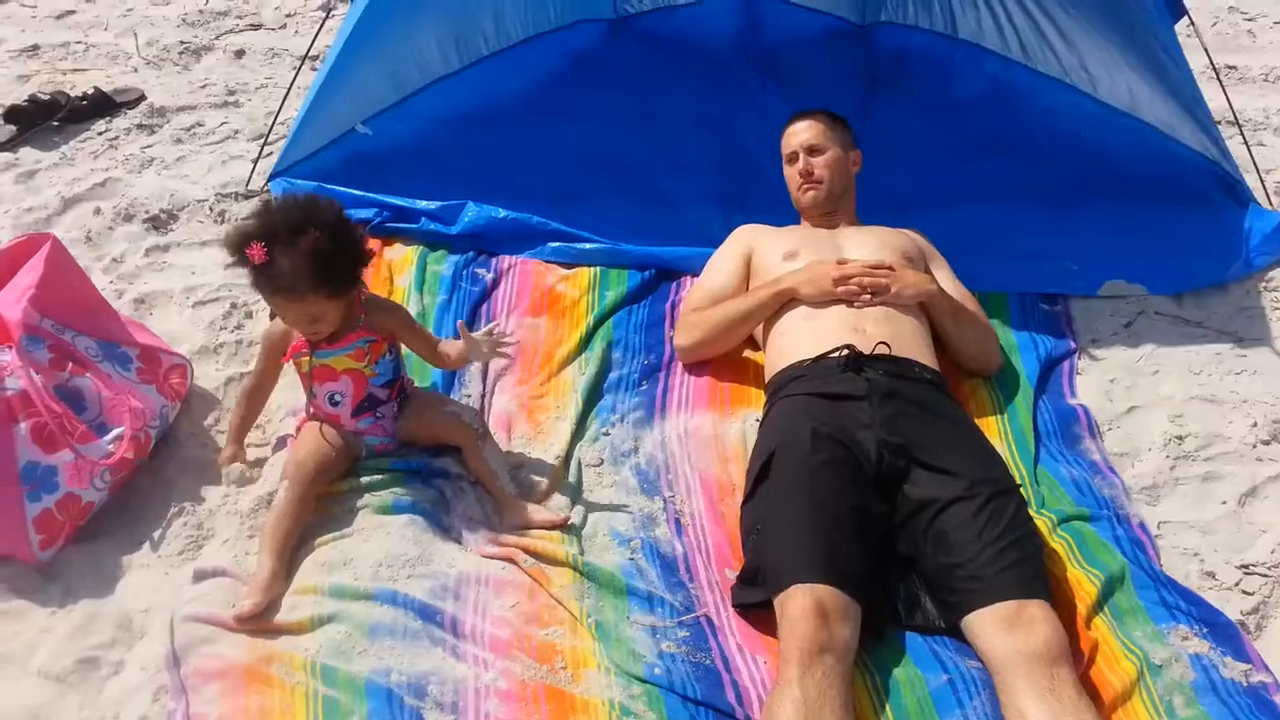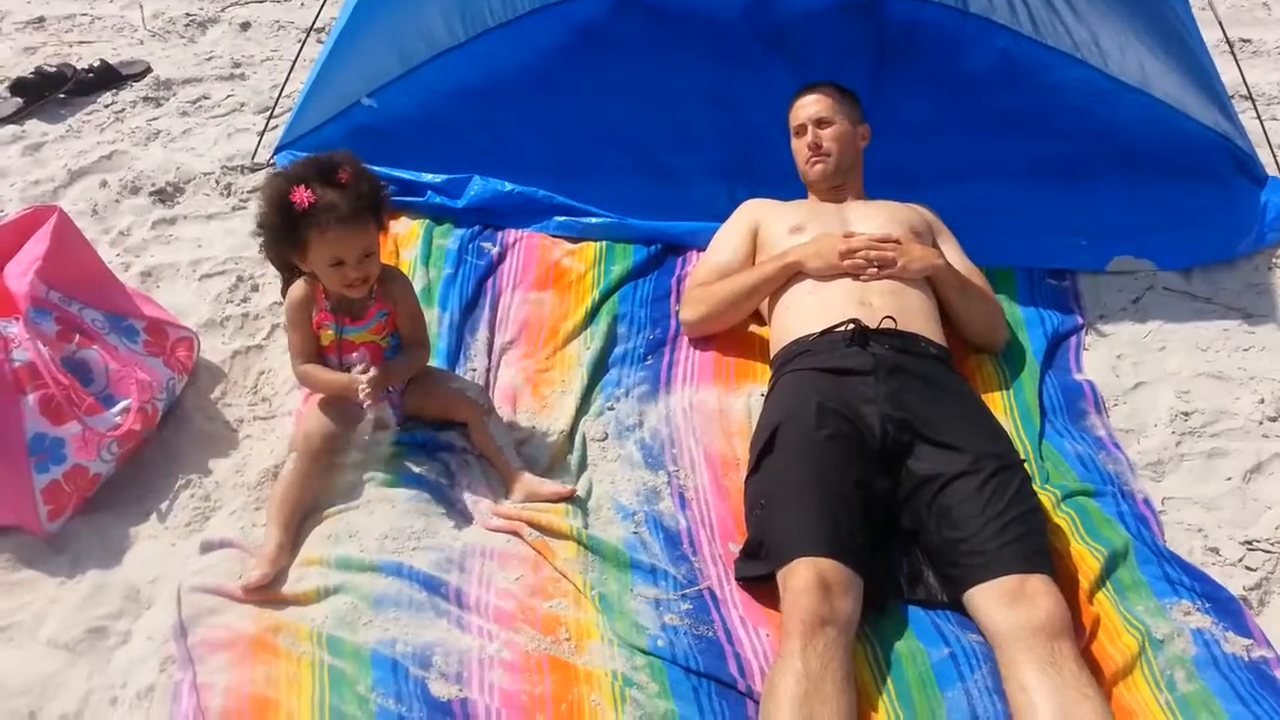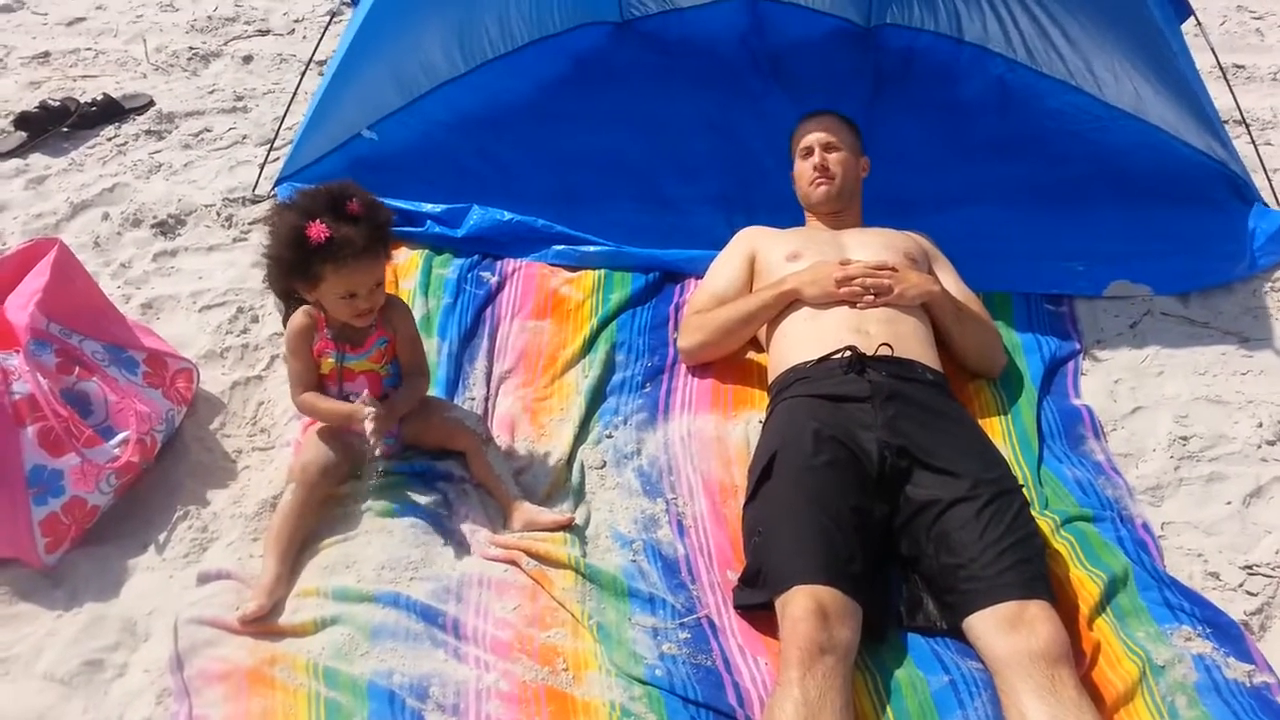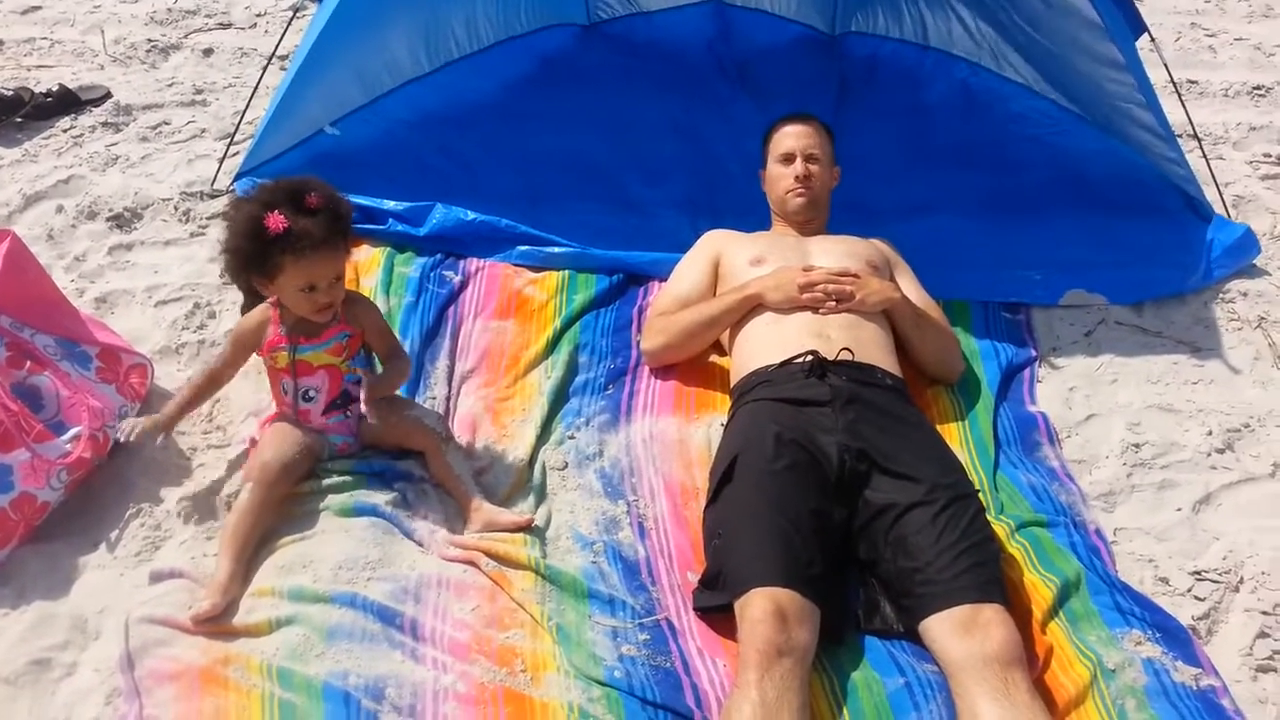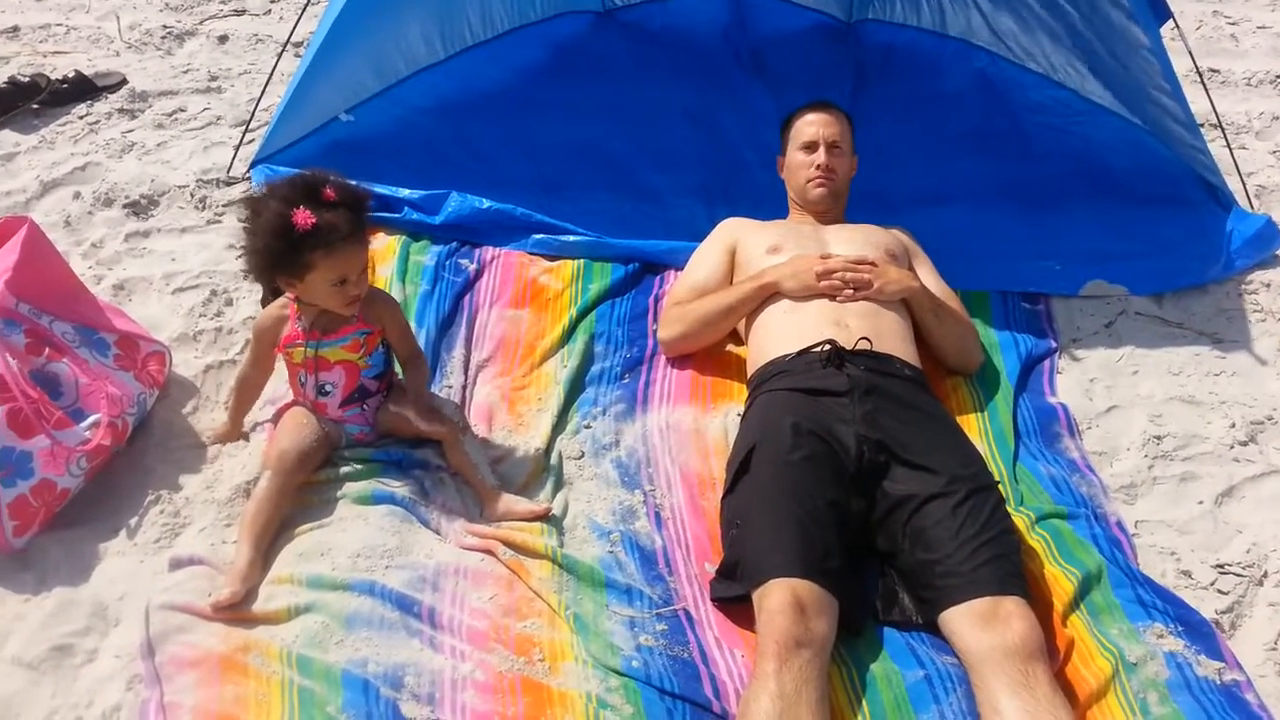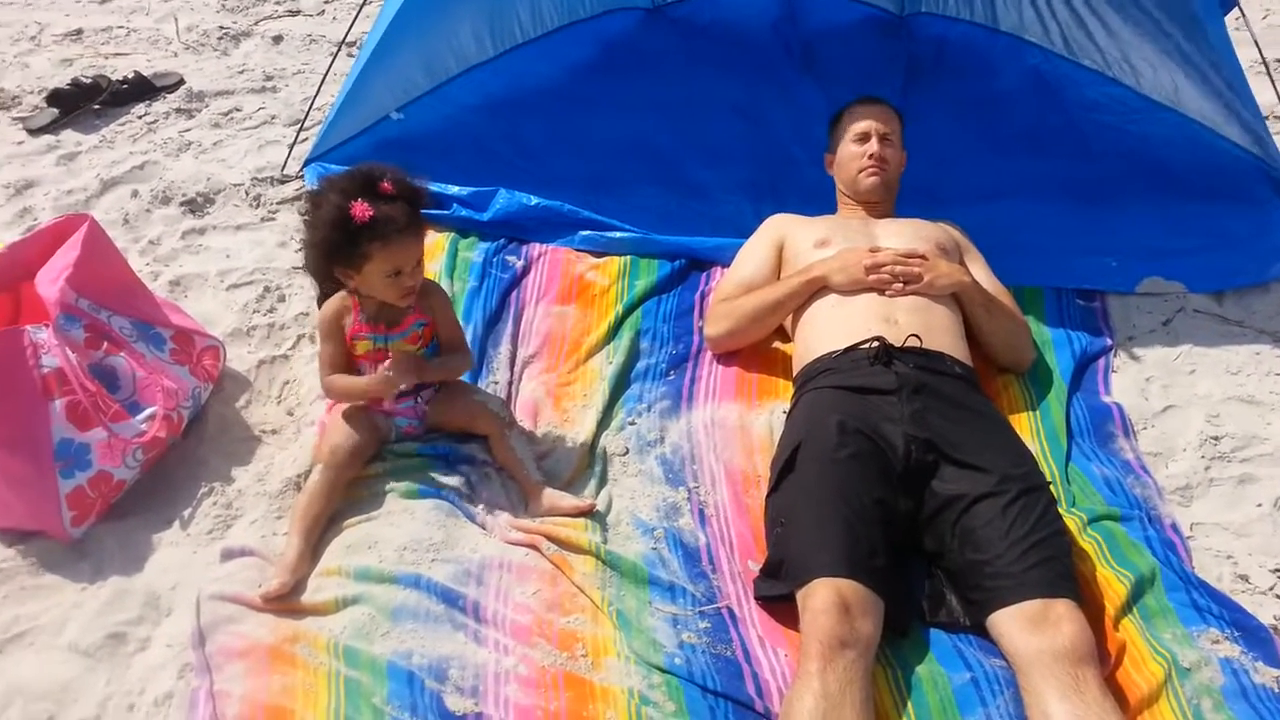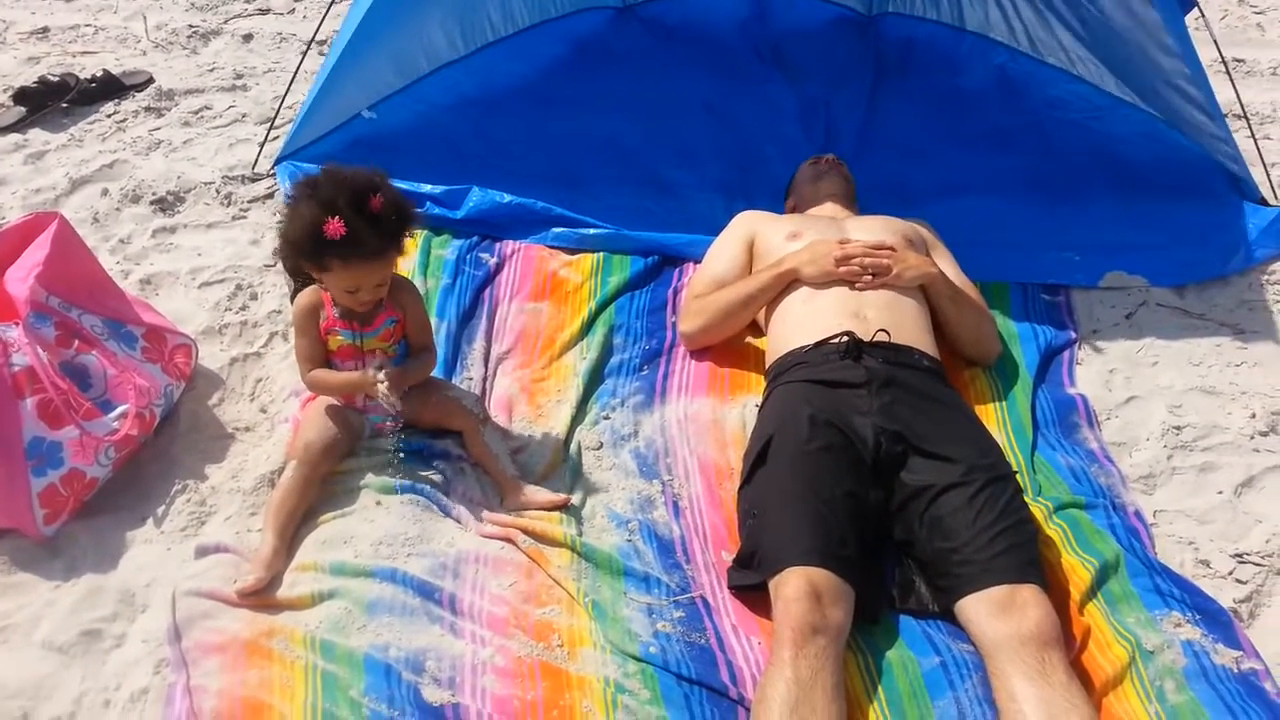
dt=0.7s
person 1, frame 1
left shoulder: (910, 242)
right shoulder: (755, 239)
left elbow: (987, 356)
right elbow: (688, 337)
left wrist: (927, 292)
right wrist: (791, 286)
left hip: (926, 410)
right hip: (812, 407)
left knee: (1034, 640)
right knee: (813, 632)
person 1, frame 2
left shoulder: (917, 215)
right shoulder: (763, 212)
left elbow: (994, 331)
right elbow: (693, 311)
left wrist: (934, 265)
right wrist: (797, 260)
left hip: (930, 382)
right hip: (818, 380)
left knee: (1037, 616)
right knee: (815, 608)
person 1, frame 3
left shoulder: (914, 243)
right shoulder: (760, 240)
left elbow: (991, 357)
right elbow: (692, 339)
left wrist: (931, 292)
right wrist: (793, 288)
left hip: (929, 410)
right hip: (815, 407)
left knee: (1037, 641)
right knee: (814, 635)
person 1, frame 4
left shoulder: (876, 251)
right shoulder: (724, 244)
left elbow: (950, 363)
right elbow: (655, 342)
left wrist: (891, 299)
right wrist: (758, 292)
left hip: (888, 415)
right hip: (776, 412)
left knee: (991, 646)
right knee: (772, 637)
person 1, frame 5
left shoulder: (894, 240)
right shoulder: (740, 232)
left elbow: (968, 354)
right elbow: (672, 330)
left wrist: (910, 289)
right wrist: (775, 281)
left hip: (908, 406)
right hip: (793, 401)
left knee: (1011, 637)
right knee: (790, 628)
person 1, frame 6
left shoulder: (945, 234)
right shoulder: (787, 227)
left elbow: (1020, 351)
right elbow: (718, 327)
left wrist: (961, 282)
right wrist: (823, 275)
left hip: (957, 404)
right hip: (840, 400)
left knee: (1061, 641)
right knee: (834, 629)
person 1, frame 7
left shoulder: (912, 230)
right shoulder: (758, 223)
left elbow: (986, 344)
right elbow: (693, 324)
left wrist: (928, 274)
right wrist: (793, 268)
left hip: (924, 395)
right hip: (811, 392)
left knee: (1028, 627)
right knee: (806, 615)
person 2, frame 1
left shoulder: (380, 314)
right shoulder: (282, 333)
left elbow: (435, 351)
right elbow: (258, 386)
left wrist: (467, 350)
right wrist: (234, 443)
left hip: (398, 410)
right hip: (333, 428)
left knee: (468, 428)
right knee: (296, 477)
left ankle: (511, 503)
right ankle: (269, 572)
person 2, frame 2
left shoulder: (394, 285)
right shoulder: (301, 299)
left elbow: (418, 349)
right elbow: (304, 368)
left wrist: (383, 377)
right wrist: (351, 384)
left hip: (402, 383)
right hip: (339, 397)
left knee: (474, 401)
right knee: (306, 449)
left ankle: (517, 477)
right ankle: (275, 544)
person 2, frame 3
left shoulder: (394, 312)
right shoulder: (304, 327)
left elbow: (418, 376)
right elbow: (304, 396)
left wrist: (390, 411)
right wrist: (355, 414)
left hip: (400, 413)
right hip: (338, 425)
left knee: (470, 429)
right knee: (306, 476)
left ankle: (515, 506)
right ankle: (273, 575)
person 2, frame 4
left shoulder: (358, 310)
right shoulder: (259, 326)
left elbow: (398, 360)
right elbow: (215, 375)
left wrist: (381, 386)
right wrist: (167, 418)
left hip: (362, 413)
right hip: (300, 428)
left knee: (427, 432)
right knee: (263, 478)
left ankle: (474, 507)
right ankle: (227, 577)
person 2, frame 5
left shoulder: (379, 307)
right shoulder: (275, 321)
left elbow: (412, 357)
right elbow: (253, 375)
left wrist: (417, 401)
right wrist: (232, 425)
left hip: (382, 404)
right hip: (317, 416)
left knee: (449, 423)
right knee: (280, 464)
left ankle: (493, 498)
right ankle: (247, 561)
person 2, frame 6
left shoulder: (431, 297)
right shoulder: (336, 313)
left elbow: (460, 356)
right elbow: (331, 382)
left wrist: (421, 370)
right wrist: (377, 383)
left hip: (430, 397)
right hip: (366, 408)
left knee: (497, 417)
right knee: (332, 460)
left ankle: (537, 492)
right ankle: (296, 553)
person 2, frame 7
left shoulder: (403, 294)
right shoulder: (310, 306)
left elbow: (426, 354)
right elbow: (312, 376)
left wrist: (399, 378)
right wrist: (365, 380)
left hip: (403, 392)
right hip: (340, 401)
left knee: (471, 411)
right knee: (305, 457)
left ankle: (512, 487)
right ankle: (271, 548)
